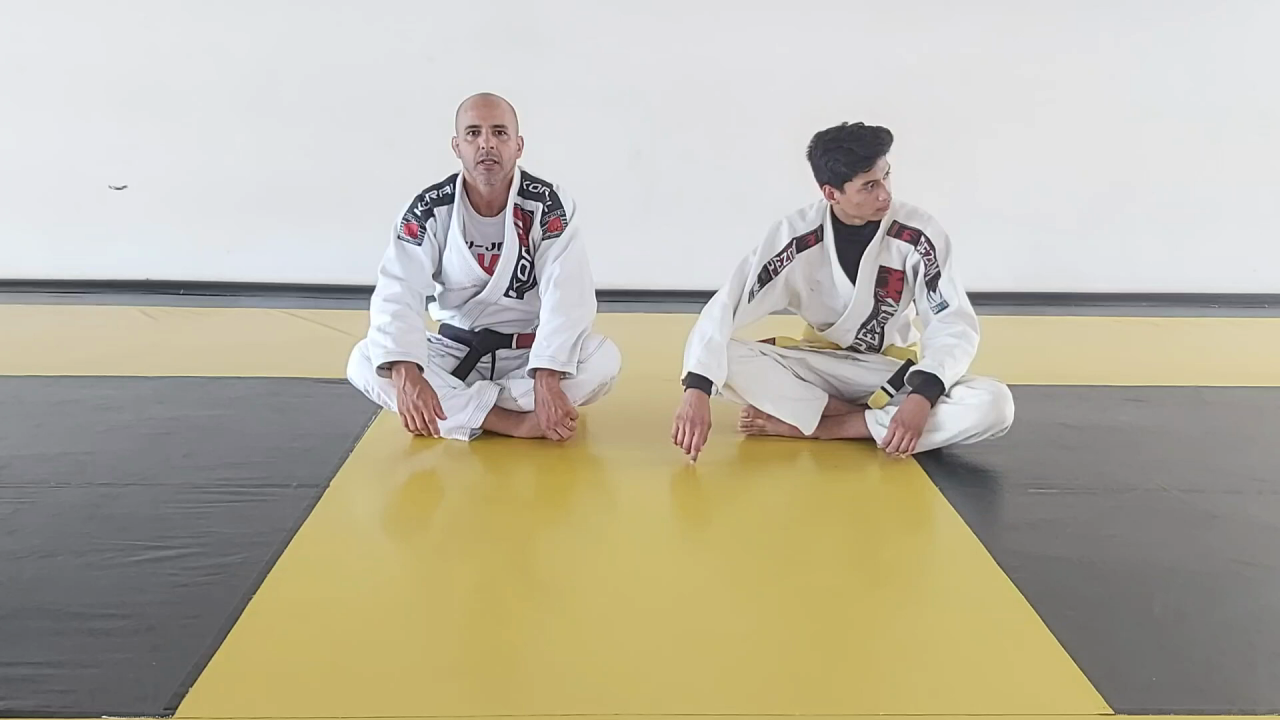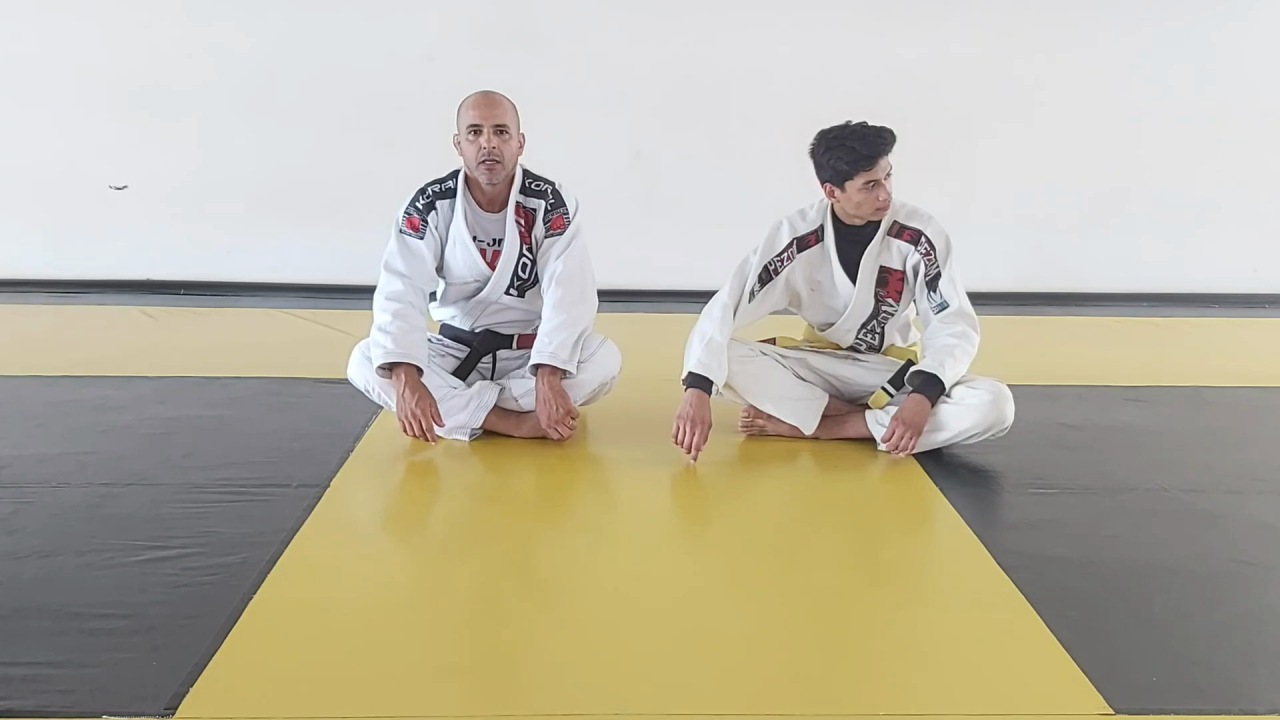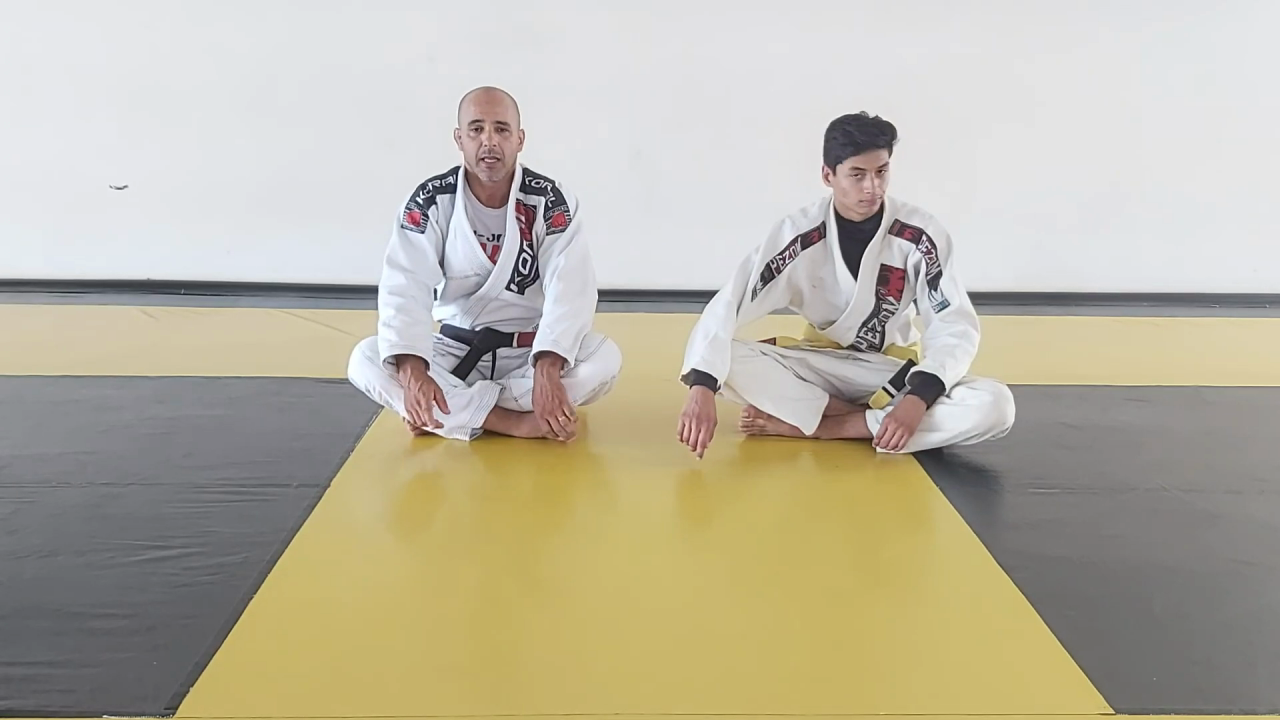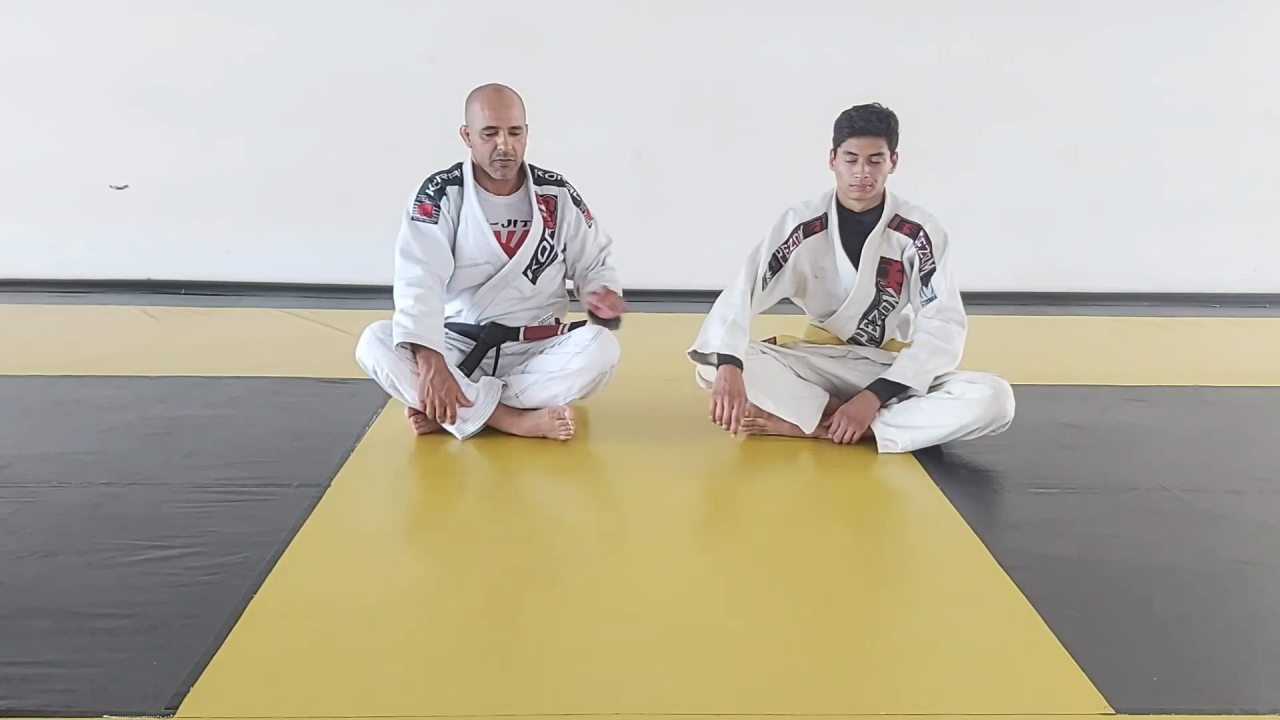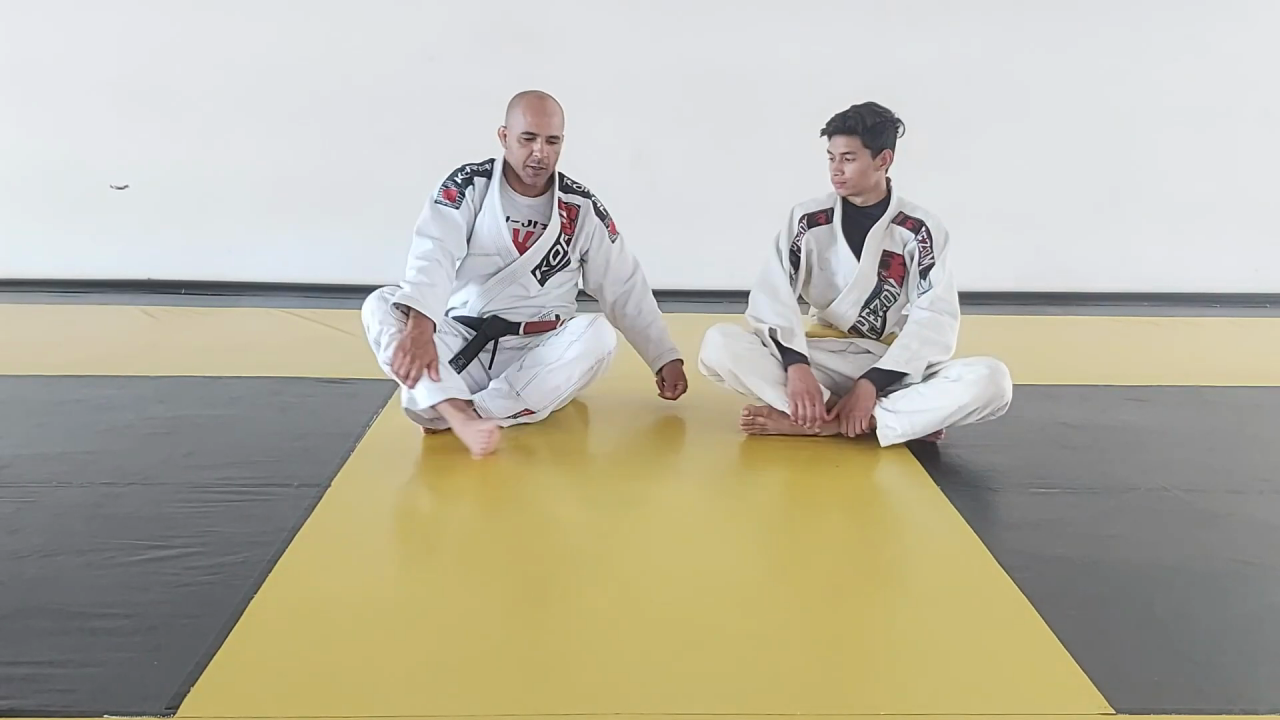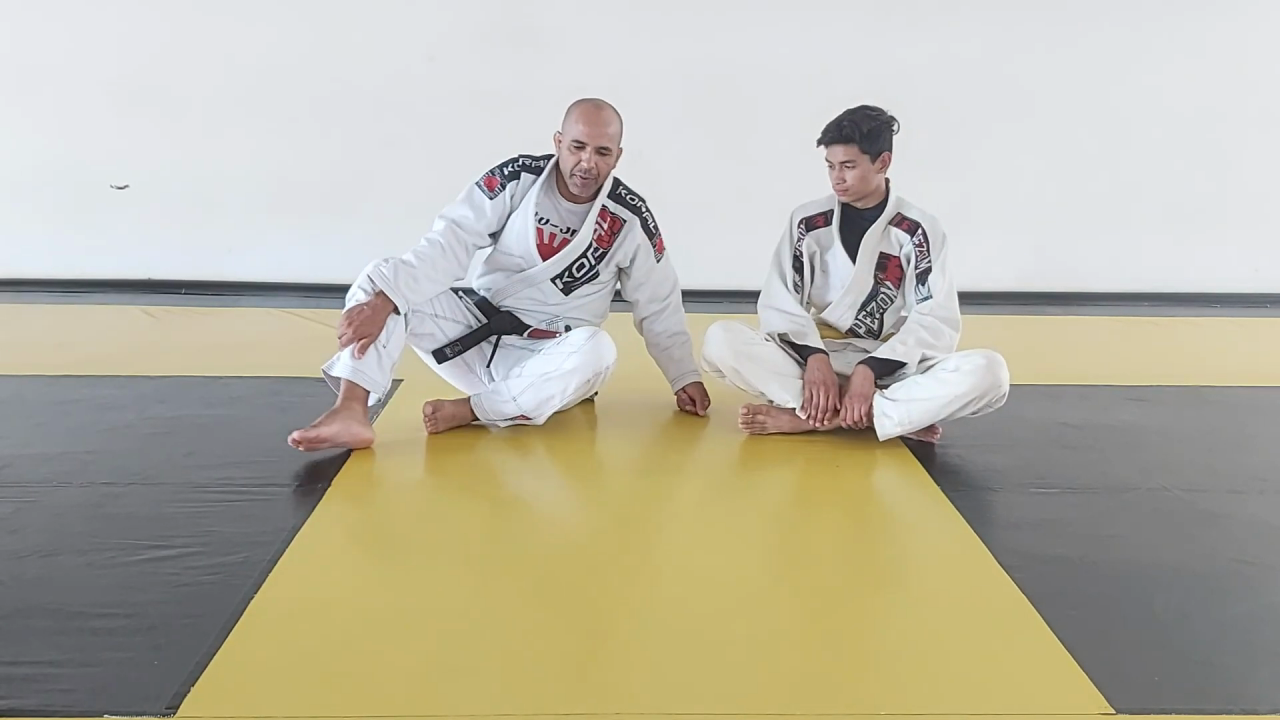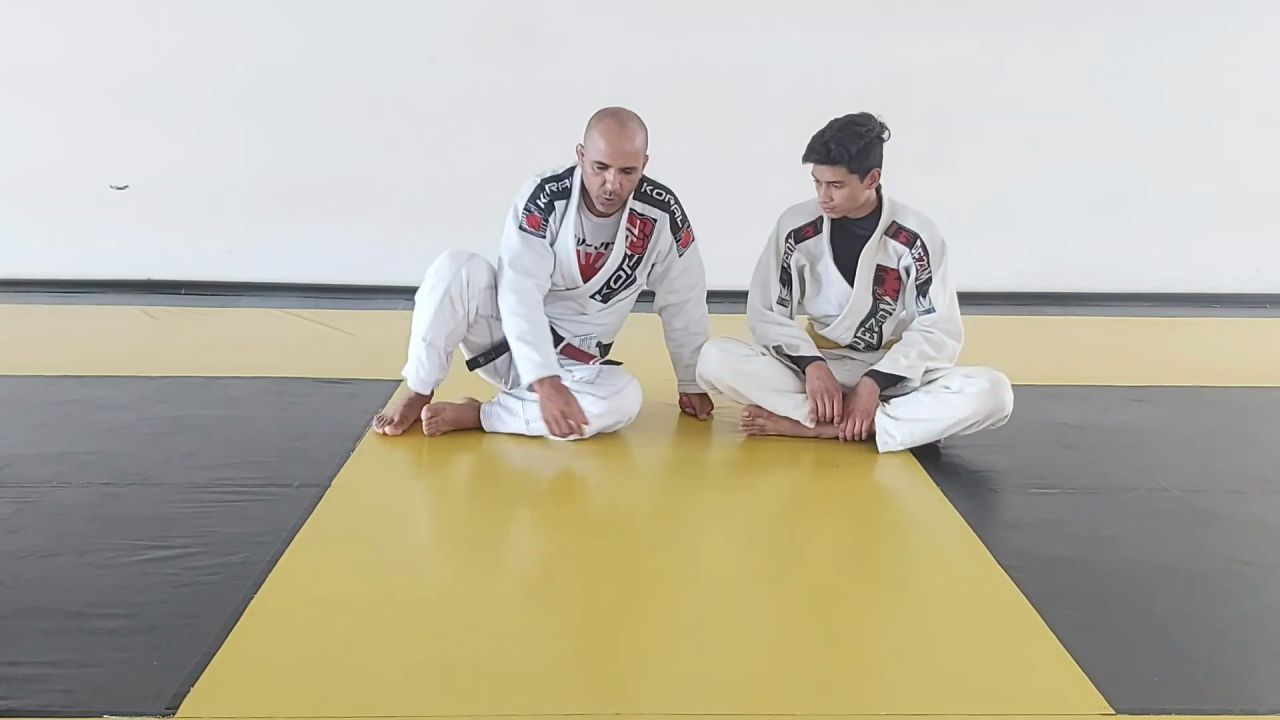
dt=0.5s
person 1, frame 1
left shoulder: (549, 205)
right shoulder: (429, 211)
left elbow: (567, 298)
right elbow: (397, 295)
left wrist: (547, 381)
right wrist: (407, 374)
left hip: (529, 351)
right hip: (456, 350)
left knee: (603, 360)
right knee: (364, 362)
left ankle: (457, 409)
right ankle: (516, 422)
person 1, frame 2
left shoulder: (552, 203)
right shoulder: (430, 206)
left elbow: (568, 296)
right elbow: (400, 293)
left wrist: (549, 379)
right wrist: (406, 380)
left hip: (531, 352)
right hip: (457, 350)
left knee: (603, 359)
right knee: (365, 362)
left ankle: (455, 411)
right ankle: (516, 422)
person 1, frame 3
left shoulder: (551, 201)
right shoulder: (429, 202)
left elbow: (570, 291)
right elbow: (404, 289)
left wrist: (548, 374)
right wrist: (413, 372)
left hip: (532, 352)
right hip: (457, 350)
left knee: (604, 359)
right knee: (366, 362)
left ankle: (458, 412)
right ankle: (515, 422)
person 1, frame 4
left shoulder: (557, 195)
right shoulder: (438, 195)
left elbow: (597, 263)
right elbow: (418, 282)
left wrist: (603, 295)
right wrist: (430, 363)
left hip: (538, 351)
right hip: (461, 347)
left knee: (601, 349)
right knee: (375, 343)
left ankle: (450, 413)
right ankle: (513, 419)
person 1, frame 5
left shoulder: (581, 207)
right shoulder: (467, 185)
left elbow: (624, 288)
right elbow: (432, 260)
left wrist: (666, 357)
right wrist: (419, 325)
left hip: (539, 356)
right hip: (463, 348)
left knee: (598, 336)
right knee: (384, 306)
left ankle: (469, 409)
right ankle: (462, 423)
person 1, frame 6
left shoulder: (630, 218)
right shoulder: (516, 178)
left elbow: (659, 306)
right elbow: (447, 243)
left wrist: (686, 377)
right wrist: (384, 299)
left hip: (546, 361)
right hip: (475, 333)
left knee: (596, 351)
right knee: (380, 279)
left ankle: (472, 411)
right ankle: (351, 414)
person 1, frame 7
left shoulder: (662, 213)
right shoulder: (543, 196)
left elbow: (683, 301)
right elbow: (519, 294)
left wrist: (691, 383)
right wrist: (548, 382)
left hip: (574, 358)
right hip: (506, 332)
left knee: (623, 398)
right knee: (456, 268)
left ankle: (479, 416)
right ankle: (418, 395)
person 2, frame 1
left shoulder: (918, 234)
right shoulder: (796, 235)
left elbow: (953, 324)
right elbow: (725, 308)
left wrist: (921, 398)
right wrist: (697, 392)
left hip: (891, 373)
right hip: (820, 368)
left knee: (993, 405)
right knee: (726, 360)
left ankle: (829, 427)
person 2, frame 2
left shoulder: (919, 234)
right shoulder: (796, 235)
left elbow: (953, 325)
right elbow: (725, 309)
left wrist: (922, 397)
right wrist: (697, 391)
left hip: (892, 373)
right hip: (819, 367)
left knee: (994, 404)
right knee: (726, 360)
left ankle: (810, 425)
person 2, frame 3
left shoulder: (921, 233)
right shoulder: (798, 233)
left elbow: (954, 325)
right elbow: (728, 306)
left wrist: (918, 398)
right wrist: (703, 388)
left hip: (892, 372)
right hip: (819, 367)
left knee: (994, 406)
right knee: (728, 361)
left ankle: (823, 426)
person 2, frame 4
left shoulder: (920, 230)
right shoulder: (801, 224)
left elbow: (942, 326)
right elbow: (741, 295)
left wrist: (875, 395)
right wrist: (727, 369)
left hip: (892, 372)
right hip: (821, 362)
left knee: (994, 400)
right knee: (713, 367)
left ankle: (810, 423)
person 2, frame 5
left shoulder: (921, 229)
right shoulder: (807, 218)
left elbow: (934, 319)
right elbow: (774, 296)
left wrist: (872, 381)
right wrist: (797, 365)
left hip: (891, 367)
right hip: (819, 358)
left knee: (990, 382)
right knee: (719, 345)
left ankle: (804, 420)
person 2, frame 6
left shoulder: (920, 230)
right shoulder: (806, 220)
left elbow: (935, 323)
right elbow: (779, 303)
left wrist: (870, 369)
right wrist: (814, 358)
left hip: (892, 365)
right hip: (817, 356)
left knee: (987, 373)
right knee: (720, 340)
left ankle: (810, 416)
person 2, frame 7
left shoulder: (916, 235)
right shoulder: (795, 226)
left elbow: (936, 330)
right elbow: (768, 313)
left wrist: (874, 383)
right wrist: (812, 366)
left hip: (892, 370)
right hip: (817, 364)
left knee: (992, 393)
right knee: (716, 360)
left ankle: (818, 424)
